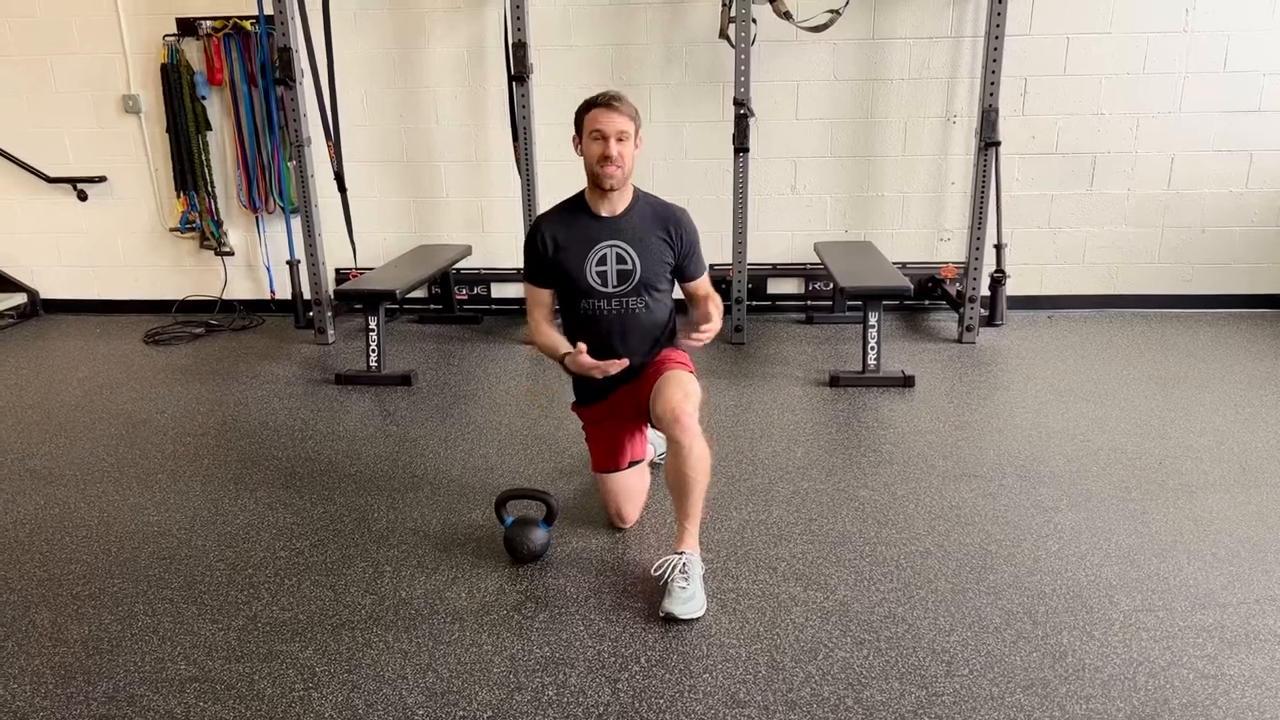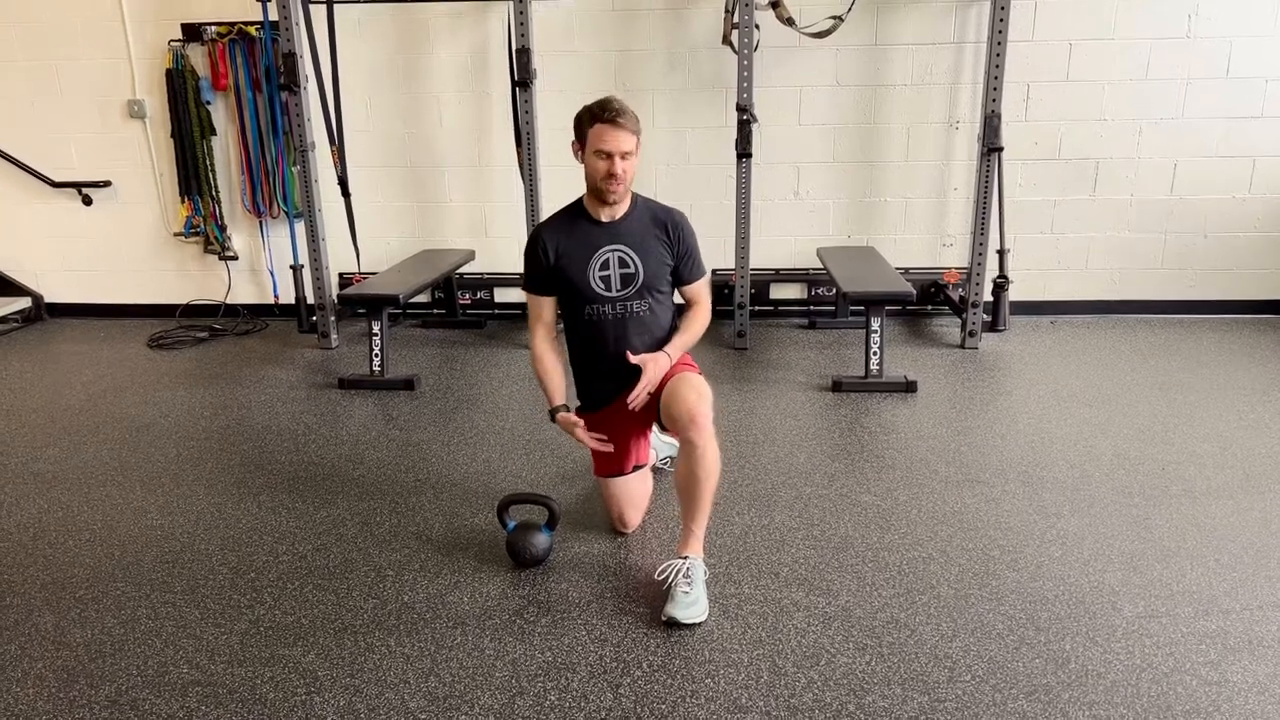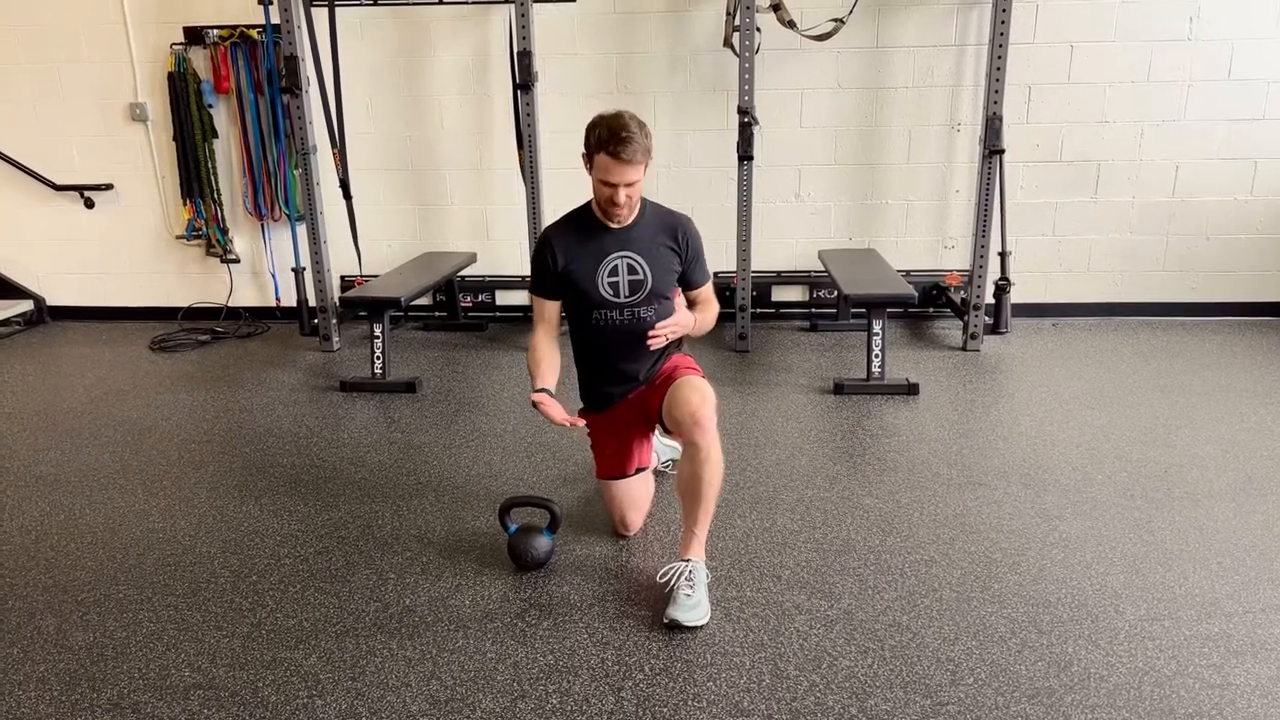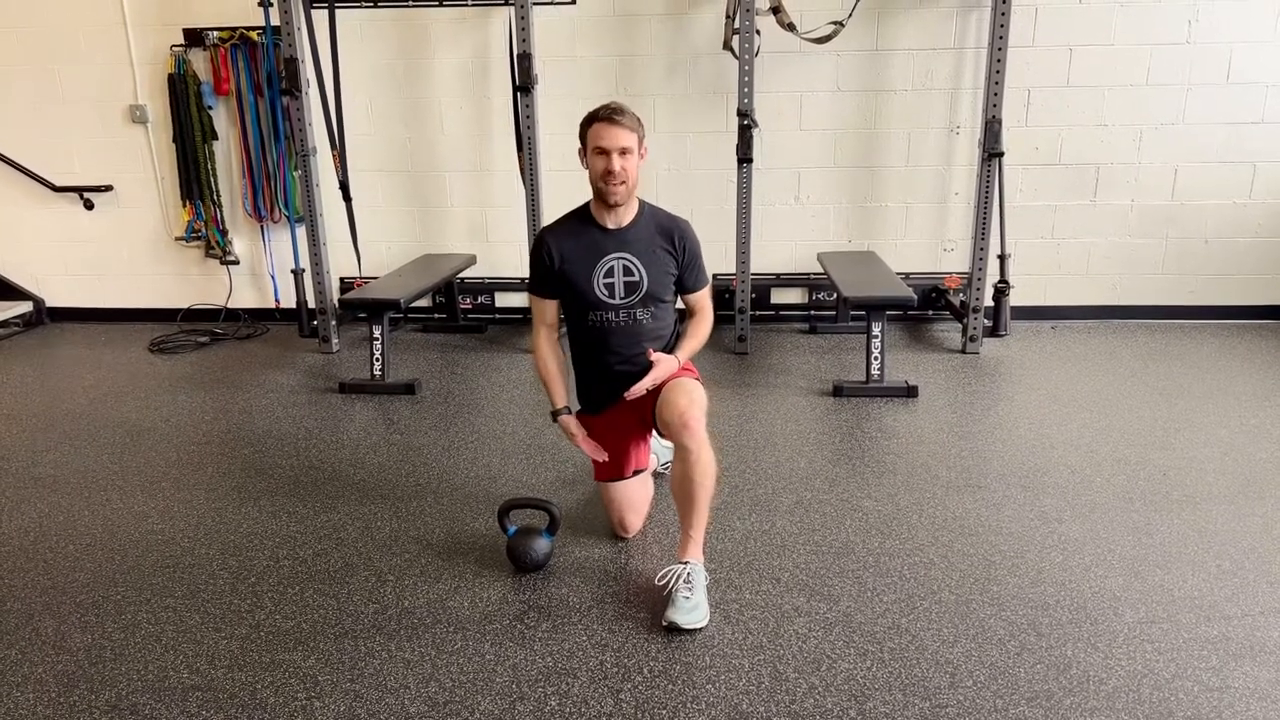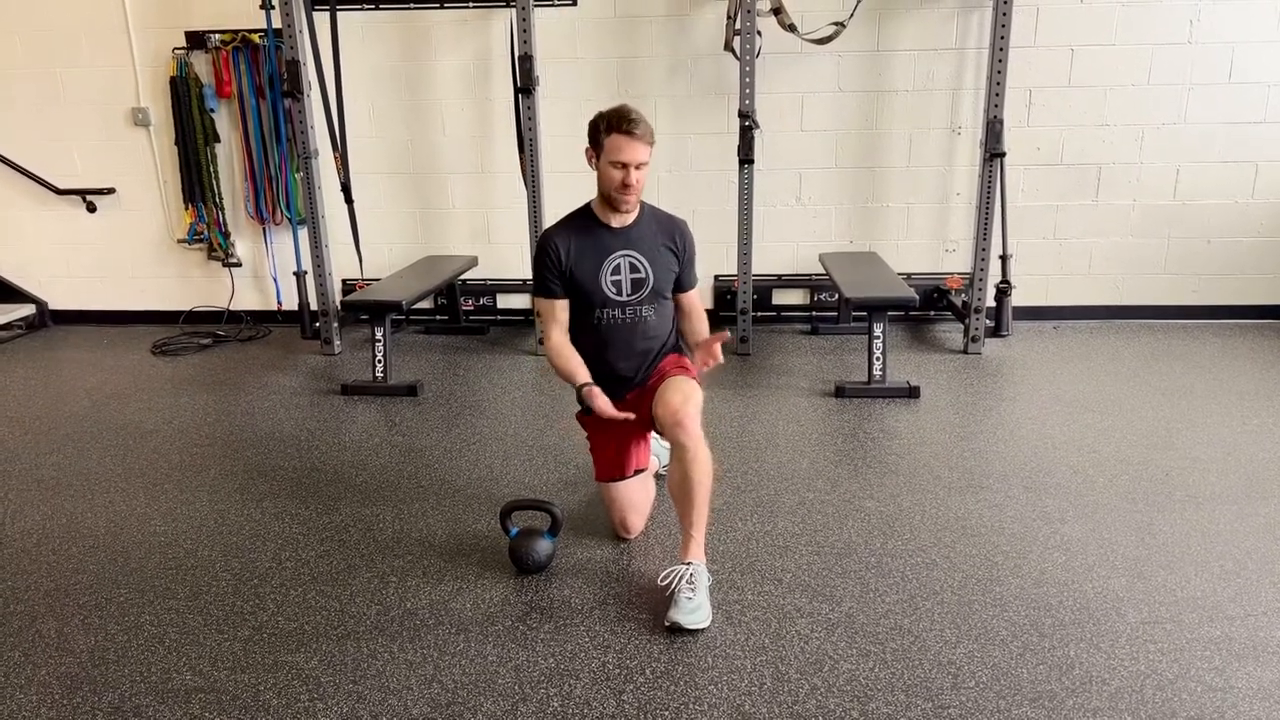
dt=1s
person 1, frame 1
left shoulder: (671, 221)
right shoulder: (550, 230)
left elbow: (702, 292)
right elbow: (538, 314)
left wrist: (711, 317)
right wrist: (566, 356)
left hip: (661, 362)
right hip: (599, 385)
left knee: (681, 418)
right knee: (623, 517)
left ankle: (687, 553)
right ankle: (644, 443)
person 1, frame 2
left shoulder: (669, 224)
right shoulder: (550, 239)
left elbow: (700, 304)
right elbow: (542, 330)
left wrist: (666, 355)
right wrist: (559, 408)
left hip: (663, 368)
right hip: (602, 393)
left knee: (695, 417)
right knee: (626, 522)
left ankle: (691, 557)
right ankle: (650, 446)
person 1, frame 3
left shoulder: (677, 230)
right shoulder: (557, 243)
left elbow: (708, 307)
right elbow: (545, 327)
left wrist: (688, 321)
right wrist: (543, 389)
left hip: (668, 369)
right hip: (606, 395)
left knee: (699, 419)
right knee: (627, 525)
left ankle: (692, 560)
right ankle: (653, 449)
person 1, frame 4
left shoulder: (674, 233)
right shoulder: (555, 243)
left elbow: (702, 312)
right elbow: (544, 331)
left wrist: (676, 359)
right wrist: (561, 411)
left hip: (663, 375)
right hip: (602, 396)
left knee: (688, 422)
right knee: (626, 526)
left ankle: (691, 564)
right ankle: (648, 451)
person 1, frame 5
left shoulder: (672, 231)
right shoulder: (559, 243)
left elbow: (689, 308)
right elbow: (555, 336)
left wrist: (702, 343)
right wrist: (587, 390)
left hip: (665, 370)
right hip: (606, 395)
left knee: (683, 420)
right knee: (628, 527)
left ankle: (693, 565)
right ankle: (649, 453)
